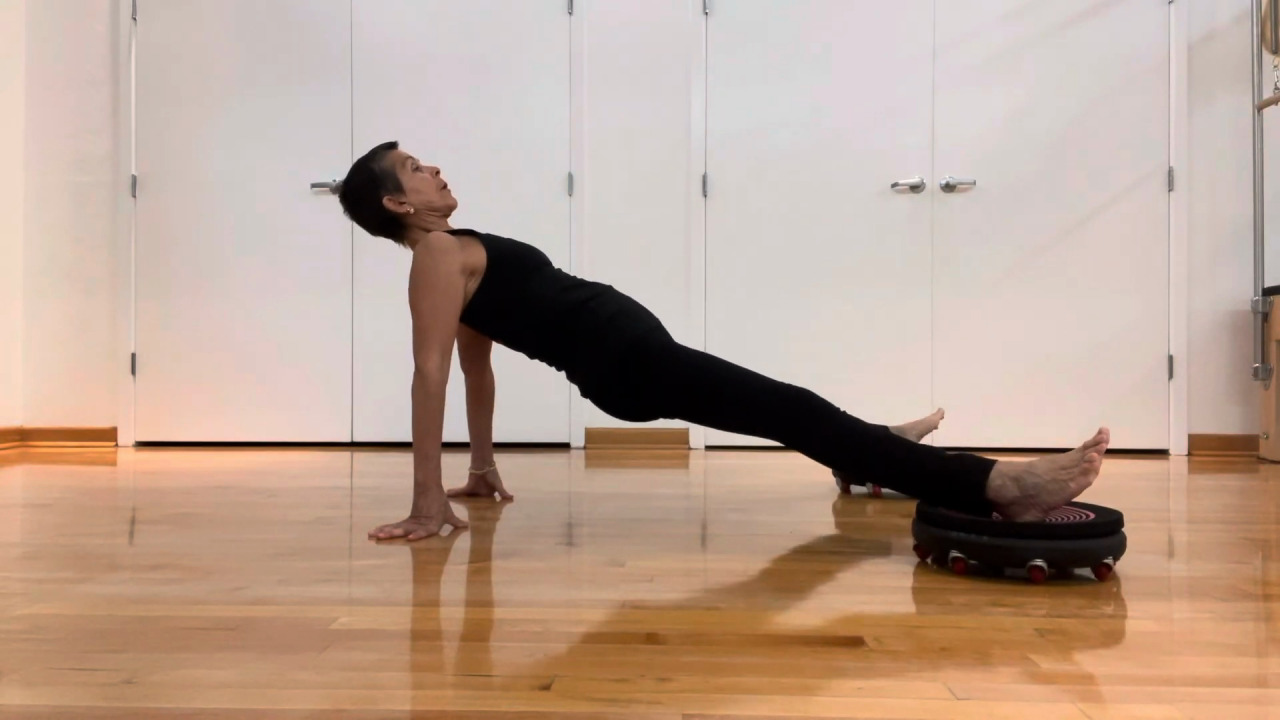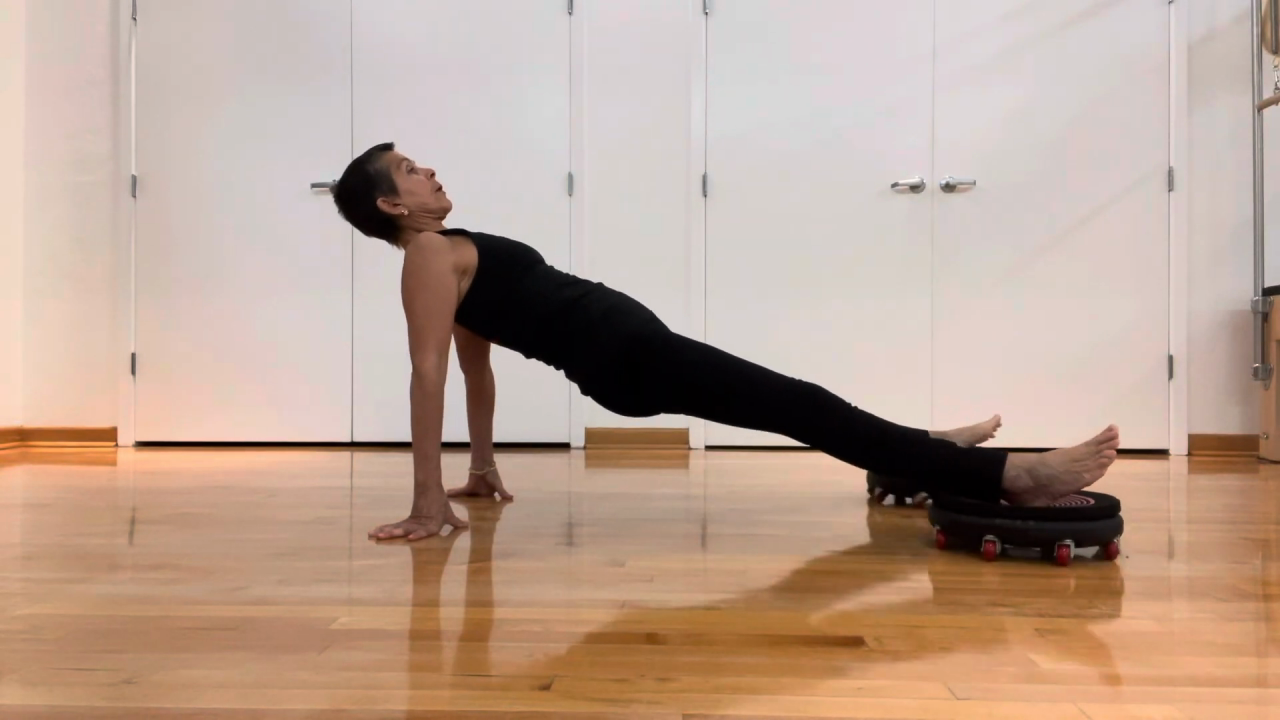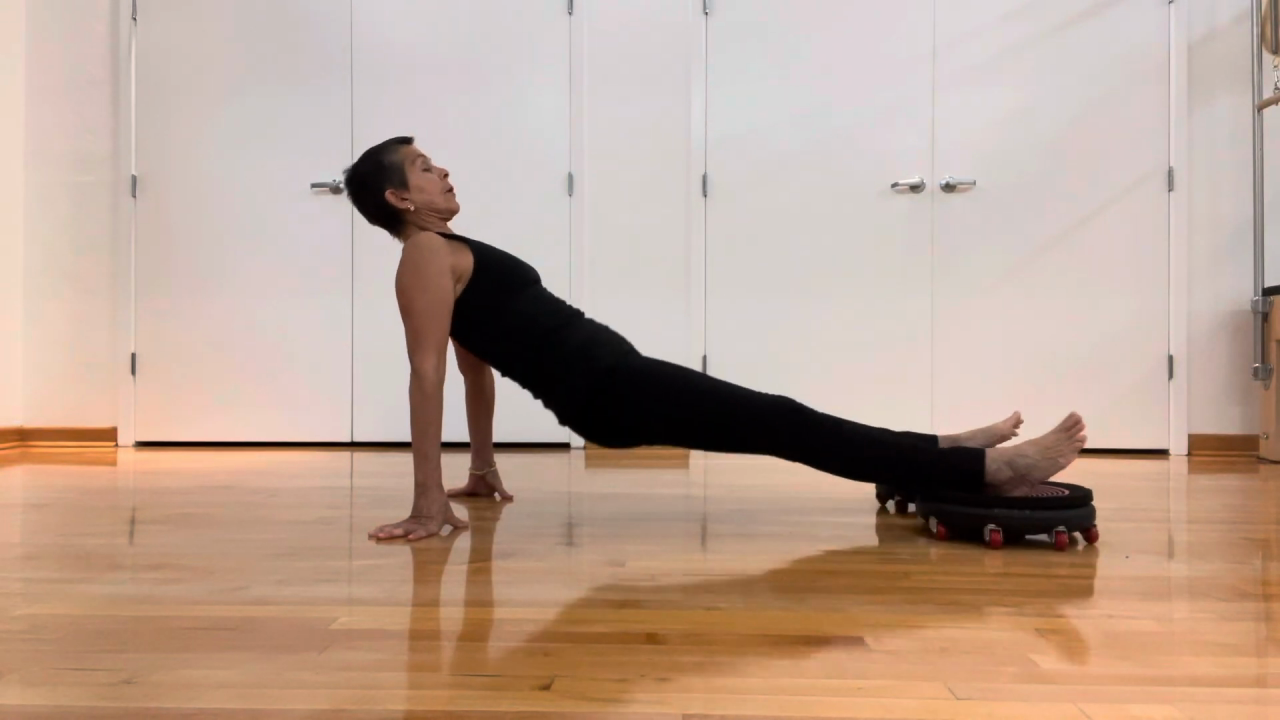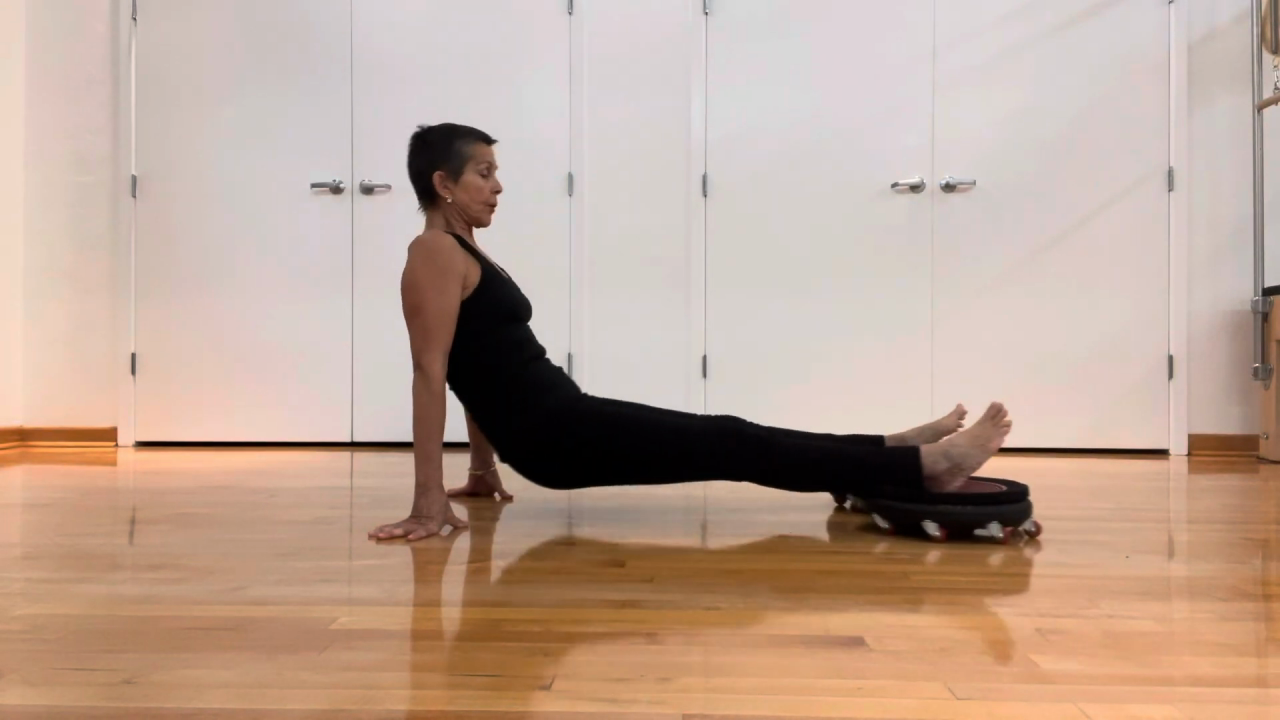
dt=0.4s
person 1, frame 1
left shoulder: (460, 256)
right shoulder: (438, 256)
left elbow: (476, 366)
right elbow: (431, 374)
right wrist: (427, 502)
left hip: (631, 345)
right hip: (624, 361)
left knee: (786, 409)
right knee: (793, 416)
left ankle: (881, 441)
right ankle: (998, 486)
person 1, frame 2
left shoulder: (454, 255)
right shoulder: (429, 254)
left elbow: (476, 365)
right elbow: (429, 373)
right wrist: (428, 501)
left hip: (629, 341)
right hip: (621, 356)
left knee: (794, 406)
right knee: (801, 410)
left ankle: (925, 451)
right ankle: (1010, 476)
person 1, frame 3
left shoulder: (452, 255)
right shoulder: (425, 255)
left elbow: (476, 365)
right elbow: (426, 373)
right wrist: (427, 503)
left hip: (609, 374)
right hip: (602, 388)
left knee: (779, 422)
right knee: (783, 427)
left ankle: (949, 454)
right ankle: (987, 470)
person 1, frame 4
left shoulder: (465, 252)
right shoulder: (434, 254)
right elbow: (429, 372)
left wrist: (484, 468)
right wrist: (429, 502)
left hip: (563, 417)
right hip: (549, 435)
left knee: (726, 437)
right knee: (730, 448)
left ankle: (901, 453)
right ankle: (923, 467)
